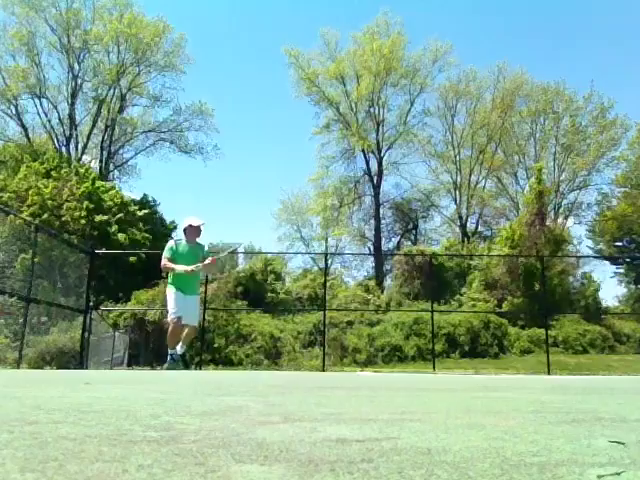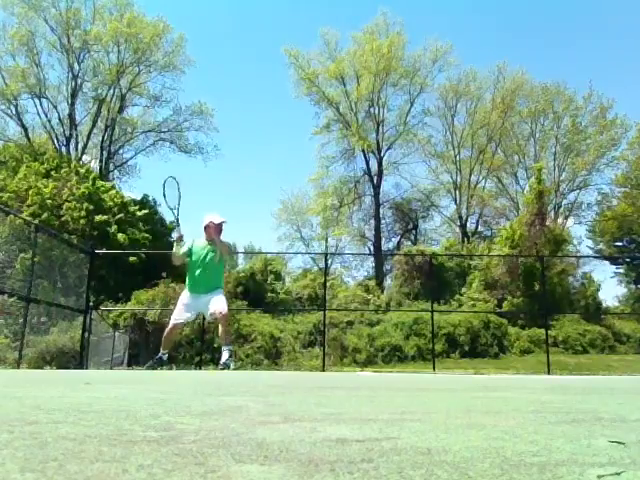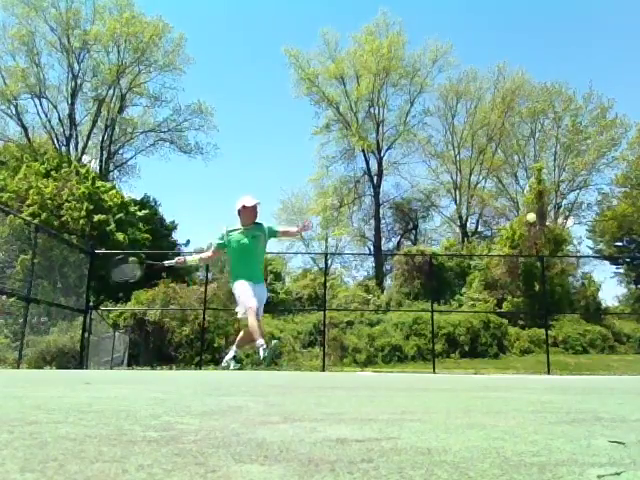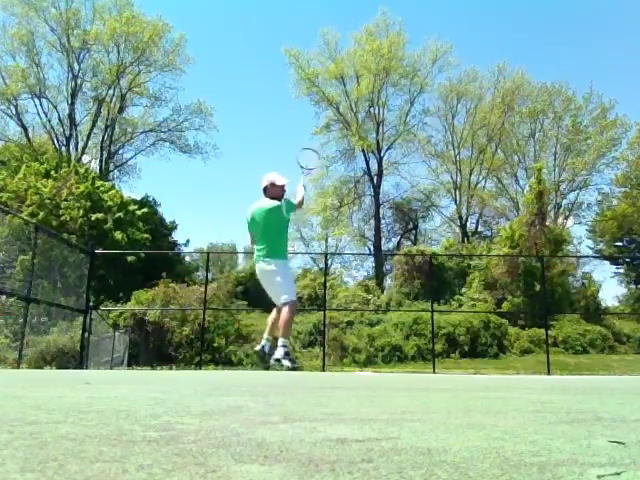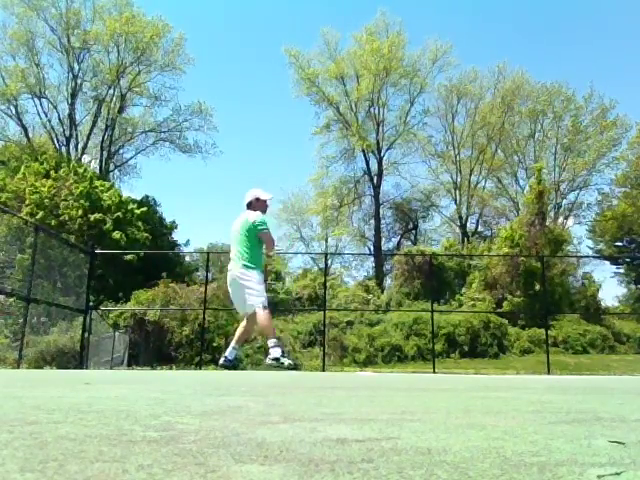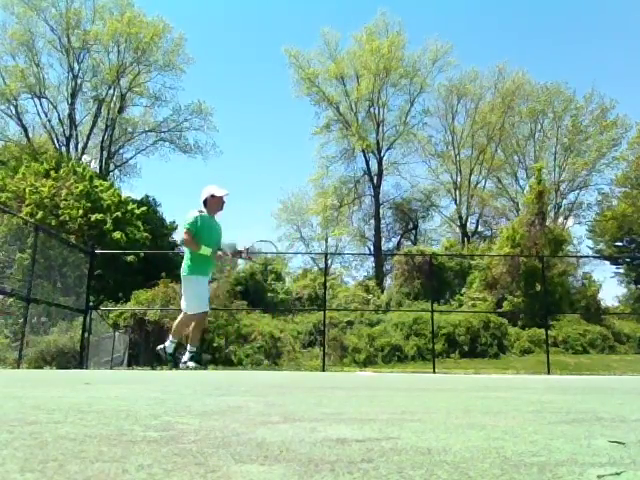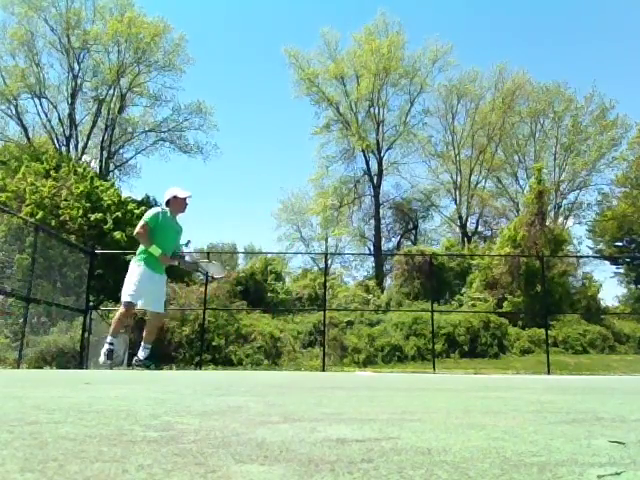
dt=0.5s
person 1, frame 1
left shoulder: (201, 248)
right shoulder: (173, 244)
left elbow: (208, 270)
right elbow: (164, 265)
left wrist: (209, 264)
right wrist: (184, 269)
left hip: (193, 294)
right hip: (176, 291)
left knee: (192, 327)
right knee: (175, 322)
left ankle: (179, 351)
right ankle: (172, 357)
person 1, frame 2
left shoulder: (222, 245)
right shoulder: (192, 244)
left elbow: (227, 253)
right elbow: (177, 261)
left wrist: (216, 238)
right wrist: (178, 246)
left hip: (213, 292)
right hip: (190, 294)
left knee: (223, 314)
right knee: (174, 327)
left ankle: (226, 357)
right ankle: (162, 356)
person 1, frame 3
left shoulder: (262, 230)
right shoulder: (229, 233)
left elbow: (285, 233)
right elbow: (209, 256)
left wrist: (300, 230)
right wrist: (186, 260)
left hip: (259, 284)
right hip: (241, 282)
left knee: (249, 325)
right knee: (252, 308)
left ankle: (230, 357)
right ankle: (262, 349)
person 1, frame 4
left shoulder: (254, 212)
right shoulder: (280, 206)
left elbow: (253, 242)
right elbow: (298, 203)
right wrist: (300, 186)
left hip: (264, 264)
right hip: (276, 263)
left knee: (281, 306)
right knee: (290, 304)
left ankle: (265, 345)
right ankle: (281, 352)
person 1, frame 5
left shoulder: (239, 221)
right shoulder: (256, 216)
right elbow: (269, 242)
left wrist: (263, 252)
right wrist: (270, 251)
left hip: (236, 272)
right hip: (247, 271)
left knee: (251, 316)
right knee: (263, 310)
left ankle: (229, 356)
right ankle: (275, 353)
person 1, frame 6
left shoulder: (216, 226)
right shoulder: (196, 216)
left elbow: (214, 252)
right elbow: (185, 239)
left wrist: (233, 254)
right wrist: (210, 252)
left hip: (203, 275)
right hip: (194, 273)
left knee: (189, 315)
right knee: (200, 316)
left ankle: (168, 348)
right ankle: (189, 356)
person 1, frame 7
left shoulder: (177, 227)
right shoulder: (157, 213)
right elbow: (139, 232)
left wrist: (180, 260)
right wrist: (158, 253)
left hip: (158, 274)
right hip: (142, 267)
left knee: (156, 316)
right knee: (128, 307)
left ankle: (141, 356)
right ankle: (109, 348)
